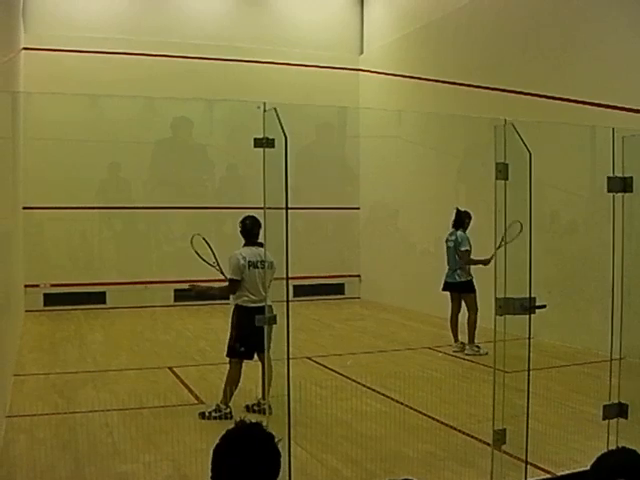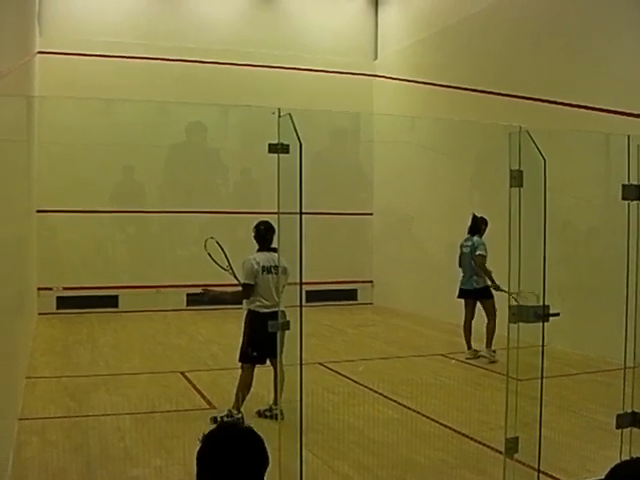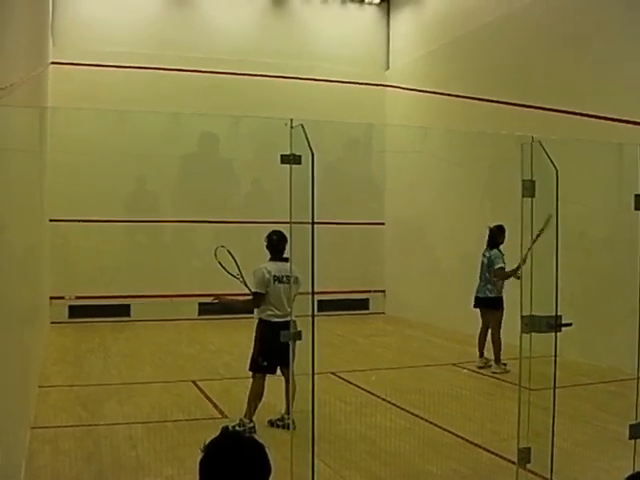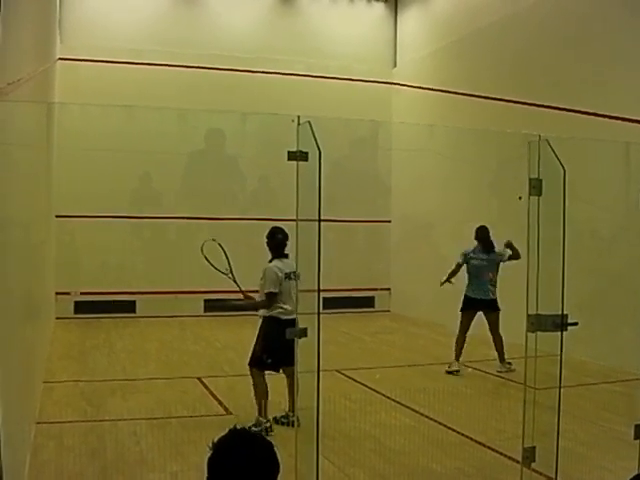
dt=0.5s
person 1, frame 1
left shoulder: (238, 257)
right shoulder: (268, 256)
left elbow: (232, 289)
right elbow: (265, 285)
left wrist: (205, 289)
left hip: (245, 312)
right hip: (263, 310)
left knee: (236, 361)
right knee: (265, 356)
left ankle: (224, 406)
right ankle: (264, 402)
person 1, frame 2
left shoulder: (252, 261)
right shoulder: (282, 261)
left elbow: (246, 294)
right elbow: (278, 290)
left wrist: (217, 294)
left hip: (258, 317)
right hip: (276, 315)
left knee: (248, 366)
right knee: (277, 362)
left ankle: (236, 412)
right ankle: (276, 408)
person 1, frame 3
left shoulder: (263, 271)
right shoulder: (293, 271)
left elbow: (257, 302)
right elbow: (290, 299)
left wrist: (228, 301)
left hip: (269, 326)
right hip: (288, 325)
left knee: (259, 375)
right knee: (288, 372)
left ankle: (247, 421)
right ankle: (288, 417)
person 1, frame 4
left shoulder: (272, 268)
right shoulder: (292, 267)
left elbow: (269, 303)
left wrist: (241, 305)
right wrist: (254, 300)
left hip: (274, 323)
right hip: (290, 322)
left knee: (257, 370)
right knee: (288, 369)
left ankle: (263, 421)
right ankle: (291, 414)
person 2, frame 1
left shoulder: (450, 236)
right shoulder: (463, 237)
right elbow: (466, 260)
right wrist: (483, 261)
left hip: (451, 278)
right hip: (463, 279)
left knee: (455, 310)
right knee: (473, 311)
left ankle: (457, 343)
right ankle: (471, 346)
person 2, frame 2
left shoulder: (464, 242)
right shoulder: (479, 242)
right elbow: (480, 264)
right wrist: (492, 280)
left hip: (466, 285)
right hip: (479, 285)
left knee: (468, 317)
right knee: (491, 316)
left ankle: (470, 350)
right ankle: (488, 349)
person 2, frame 3
left shoulder: (487, 251)
right shoulder: (496, 254)
right elbow: (501, 276)
left wrist: (512, 273)
right wrist: (517, 268)
left hip: (481, 294)
right hip: (492, 296)
left knee: (485, 327)
right knee: (495, 330)
left ankle: (481, 359)
right ankle: (497, 364)
person 2, frame 4
left shoulder: (467, 253)
right shoulder: (496, 255)
left elbow: (455, 271)
right elbow: (517, 256)
left wrist: (447, 279)
right wrist: (511, 246)
left hip: (472, 297)
right hip: (489, 298)
left knee: (462, 331)
right knee: (495, 332)
left ankle: (456, 363)
right ankle: (503, 363)
